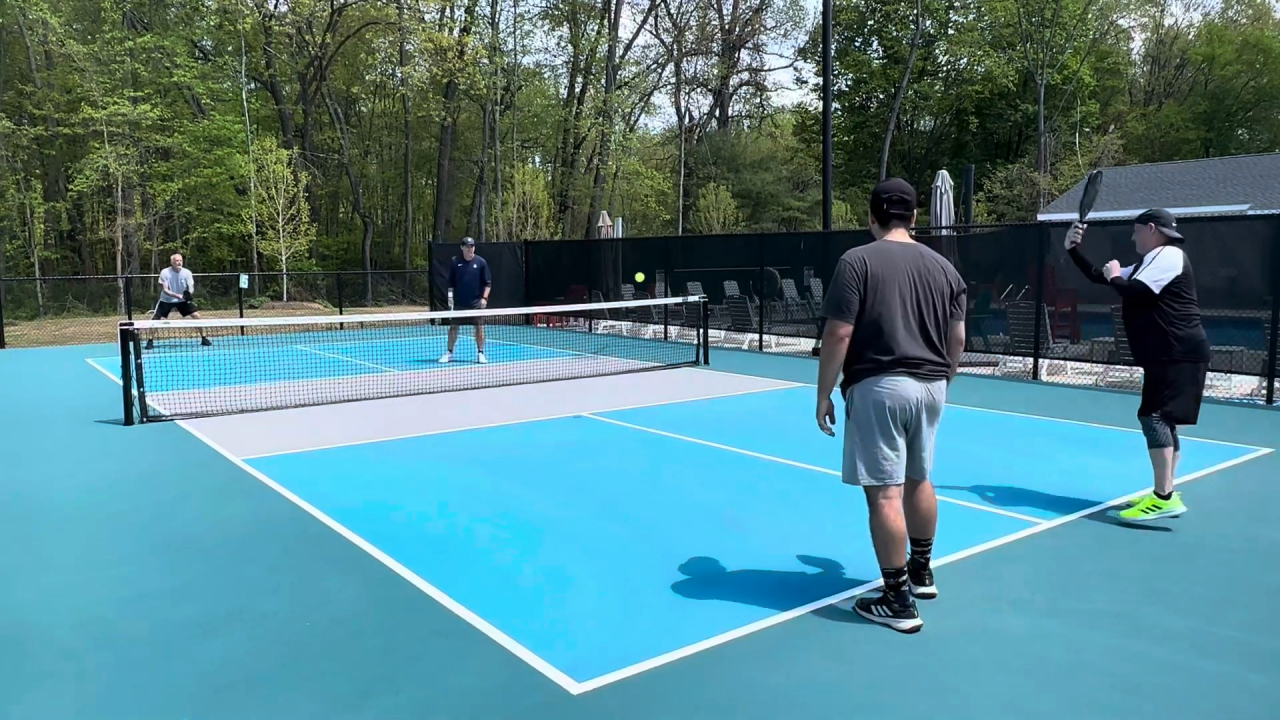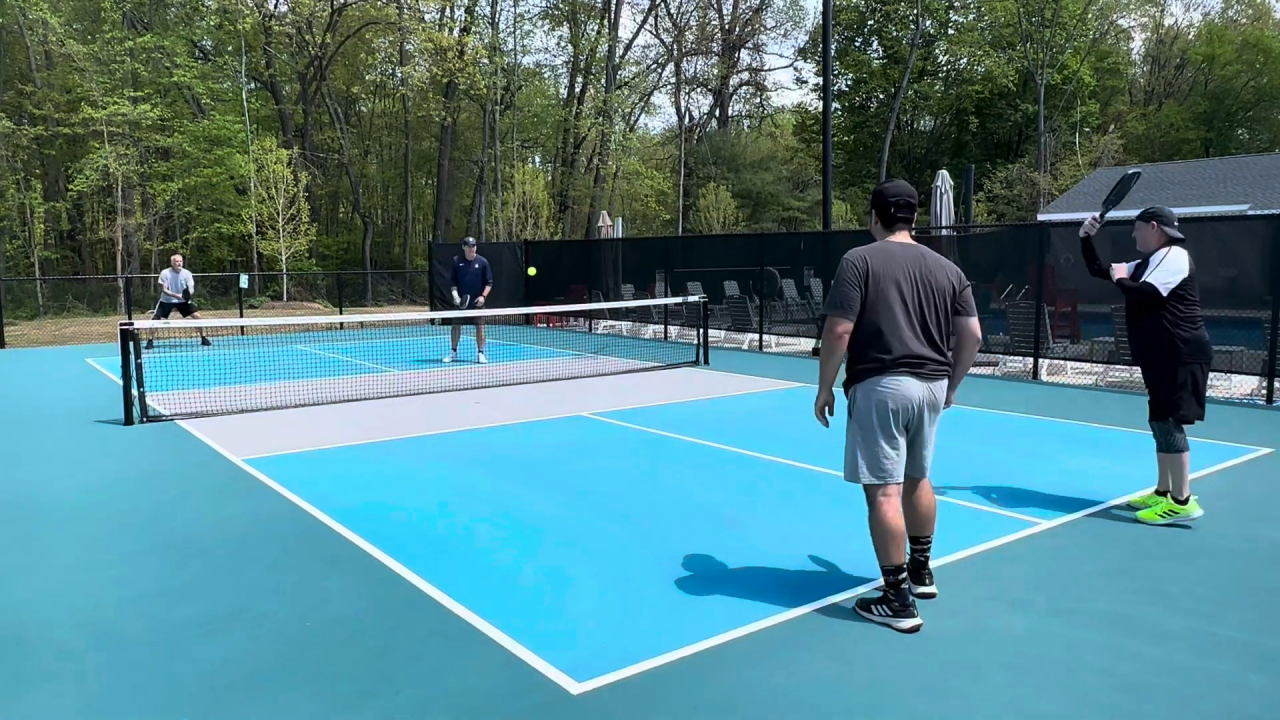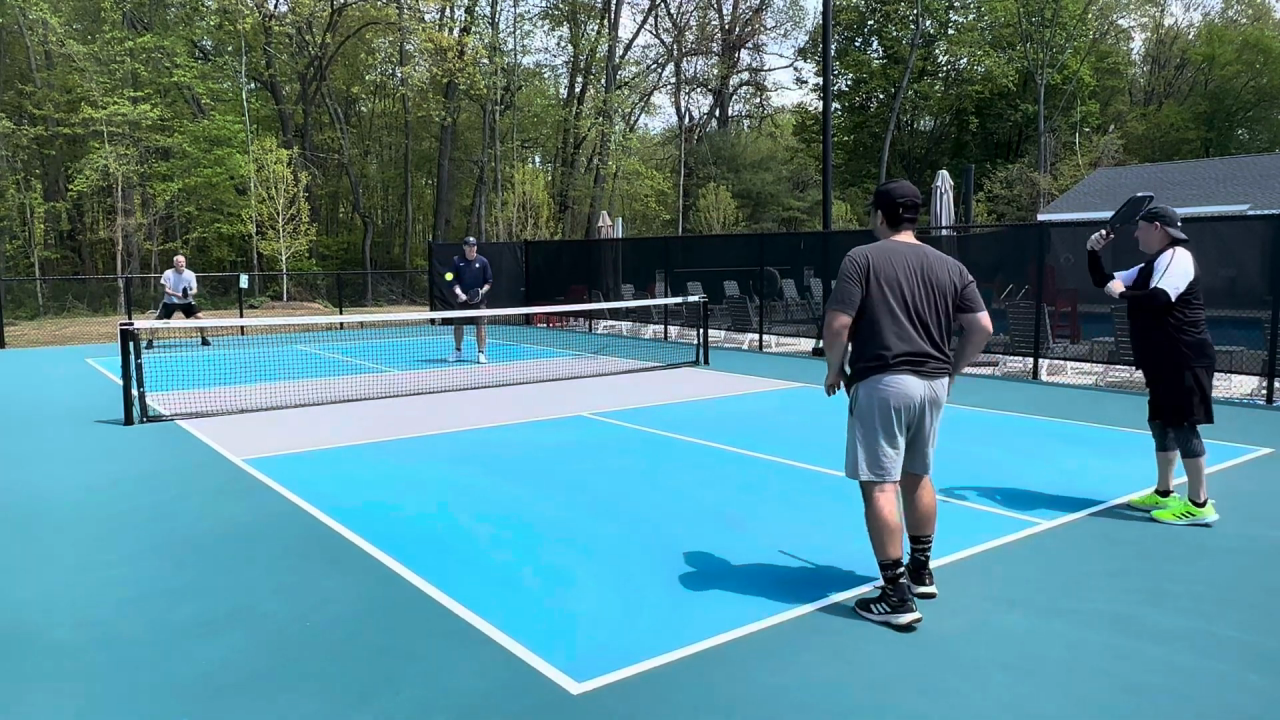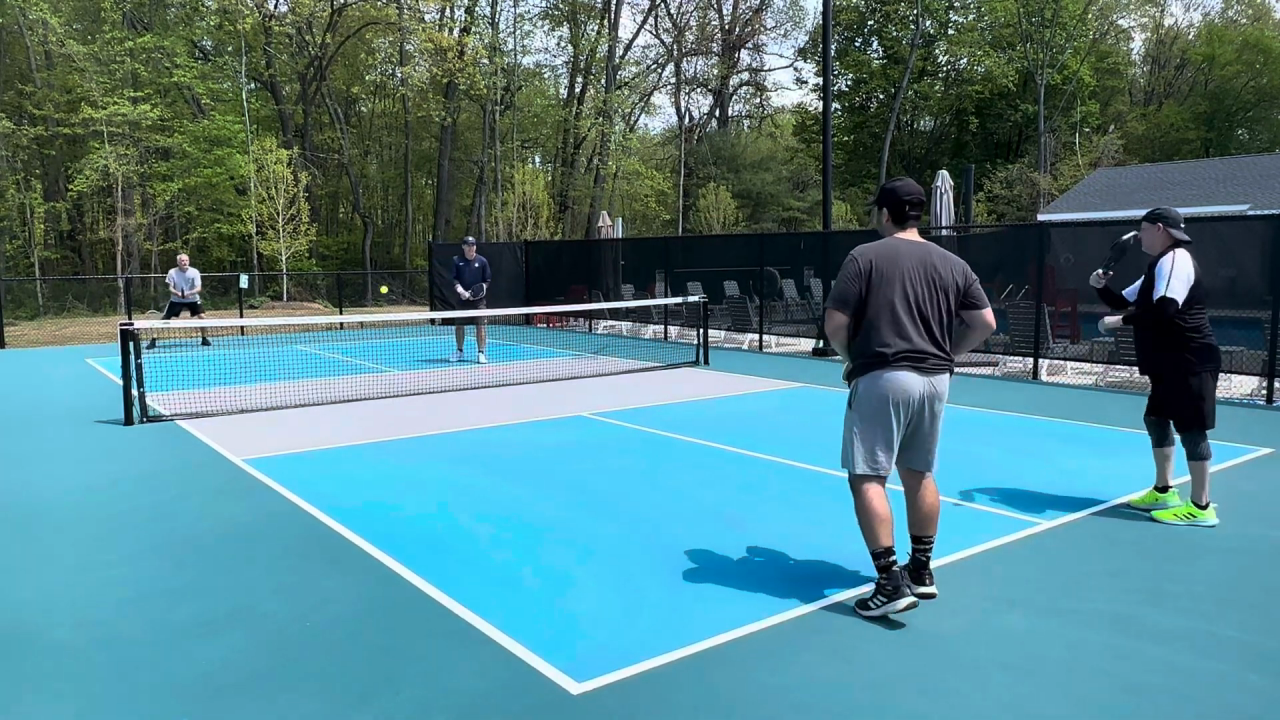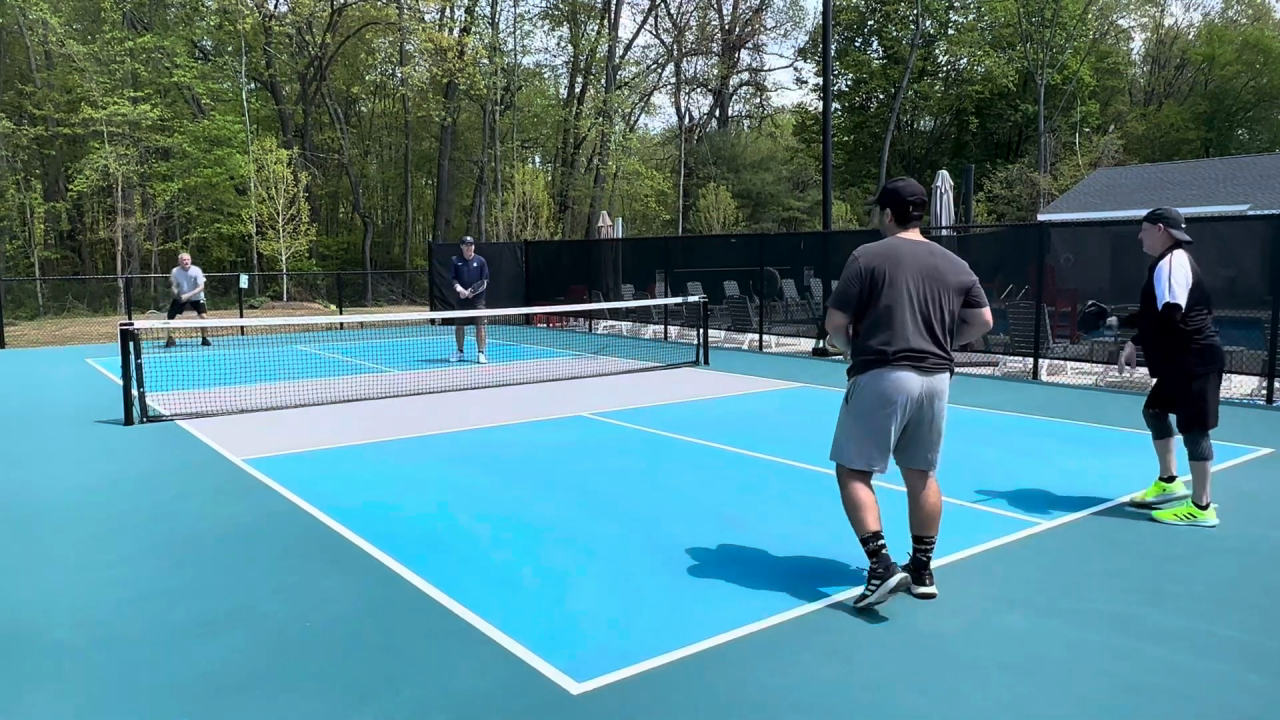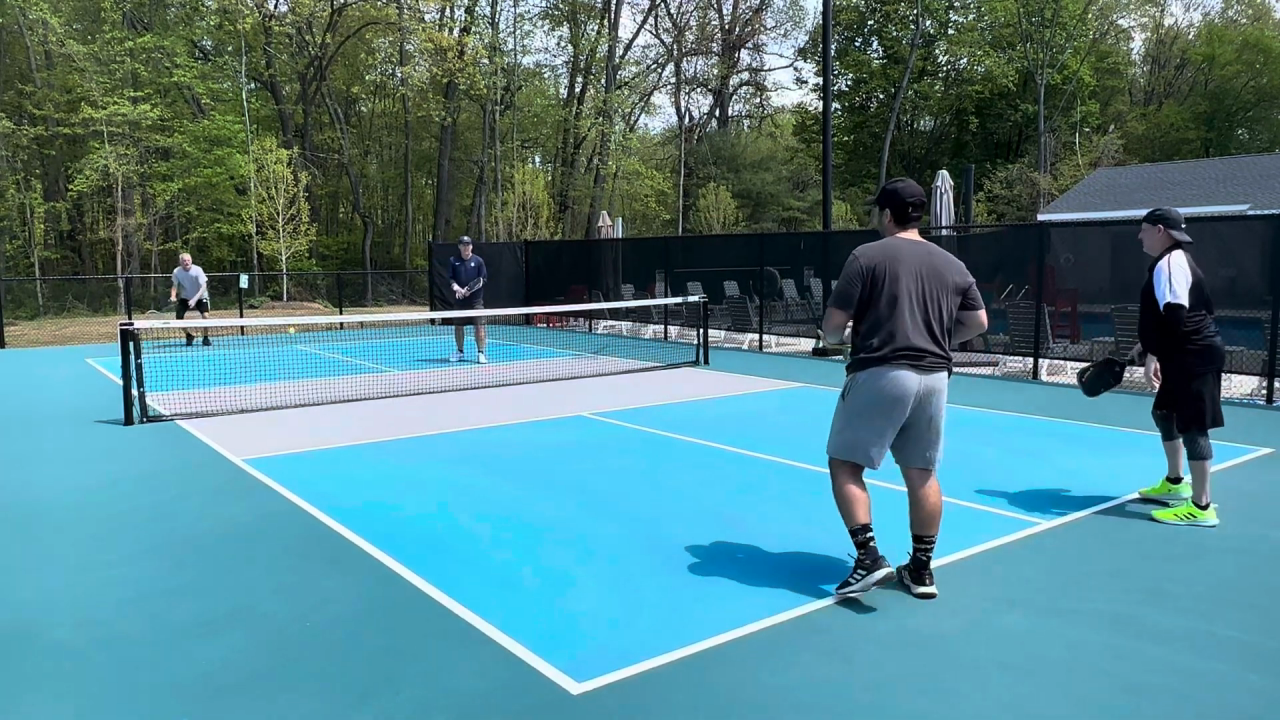
dt=0.1s
person 1, frame 1
left shoulder: (857, 261)
right shoulder: (943, 267)
left elbow: (838, 335)
right elbow: (956, 339)
left wrist: (823, 395)
left hip: (878, 387)
right hip: (930, 386)
left knee: (884, 492)
right knee: (918, 481)
left ankle: (898, 601)
right ankle: (922, 571)
person 1, frame 2
left shoulder: (859, 261)
right shoulder: (945, 267)
left elbow: (838, 331)
right elbow: (971, 335)
left wrist: (825, 385)
right wrist: (951, 382)
left hip: (881, 386)
right hip: (931, 386)
left knee: (882, 491)
right knee: (917, 479)
left ankle: (898, 600)
right ankle: (921, 571)
person 1, frame 3
left shoulder: (862, 259)
right shoulder: (950, 266)
left elbow: (837, 325)
right elbow: (981, 329)
left wrist: (835, 370)
right wrist: (952, 368)
left hip: (882, 384)
right hip: (932, 383)
left knee: (880, 487)
right knee: (918, 478)
left ankle: (897, 596)
right ankle: (921, 571)
person 1, frame 4
left shoulder: (865, 256)
right shoulder: (953, 264)
left elbow: (834, 323)
right elbow: (985, 323)
left wrist: (848, 354)
left hip: (882, 380)
right hip: (934, 380)
left knee: (867, 481)
right knee: (919, 475)
left ankle: (892, 580)
right ankle: (921, 570)
person 1, frame 5
left shoulder: (868, 257)
right shoulder: (954, 264)
left elbow: (835, 323)
right elbow: (983, 321)
left wrist: (849, 346)
left hip: (881, 378)
right hip: (934, 379)
left knee: (853, 473)
right knee: (922, 475)
left ankle: (882, 565)
right ankle: (921, 570)
person 1, frame 6
left shoulder: (868, 256)
right shoulder: (951, 265)
left elbow: (835, 321)
right elbow: (978, 323)
left wrist: (837, 339)
left hip: (879, 376)
right hip: (931, 379)
left knee: (845, 465)
right knee: (923, 475)
left ankle: (870, 558)
right ankle: (921, 569)
person 2, frame 1
left shoulder: (1168, 255)
right shoulder: (1151, 262)
left elbow: (1134, 292)
right elbow: (1100, 275)
left wrist: (1114, 277)
right wrist: (1074, 249)
left hip: (1178, 353)
right hip: (1173, 355)
left knee: (1153, 416)
right knee: (1164, 419)
left ankle: (1164, 497)
right ankle: (1165, 495)
person 2, frame 2
left shoulder: (1172, 256)
right shoulder: (1147, 263)
left elbow: (1145, 294)
right elbow: (1100, 272)
left wrist: (1122, 277)
right wrist: (1086, 240)
left hip: (1180, 355)
right hip: (1162, 357)
left knee: (1168, 420)
right knee: (1162, 422)
left ankle: (1183, 501)
right ankle: (1164, 493)
person 2, frame 3
left shoulder: (1177, 258)
right shoulder: (1150, 266)
left elbow: (1156, 299)
right elbow: (1105, 282)
left wrist: (1121, 292)
right wrist: (1094, 252)
left hip: (1184, 358)
right hip: (1165, 359)
left knee: (1181, 424)
right knee: (1161, 422)
left ankle: (1199, 504)
right ankle: (1164, 493)
person 2, frame 4
left shoulder: (1175, 261)
right shoulder: (1162, 264)
left elbow: (1166, 310)
right elbow: (1126, 302)
left wrist: (1121, 320)
right wrist: (1102, 287)
left hip: (1190, 360)
right hip: (1171, 362)
left knee: (1190, 428)
right knee: (1156, 418)
left ankle: (1200, 507)
right ankle: (1164, 491)
person 2, frame 5
left shoulder: (1172, 262)
right shoulder: (1166, 265)
left elbow: (1169, 315)
right elbow: (1151, 314)
left wrist: (1134, 344)
right wrist: (1120, 321)
left hip: (1194, 361)
right hip: (1178, 362)
left knee: (1193, 428)
right knee: (1154, 411)
left ankle: (1201, 507)
right ankle: (1168, 482)
person 2, frame 6
left shoulder: (1169, 264)
right shoulder: (1177, 261)
left elbow: (1174, 315)
left wrist: (1152, 355)
right wrist: (1146, 345)
left hip: (1192, 360)
right hip: (1192, 358)
left knee: (1192, 427)
right knee: (1164, 412)
left ankle: (1201, 507)
right ankle: (1174, 482)
